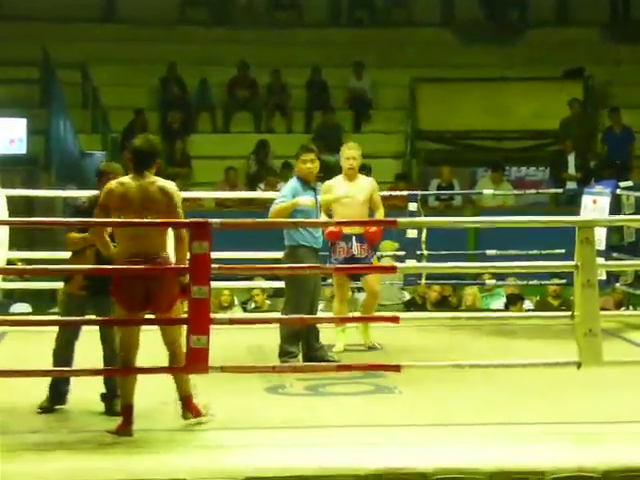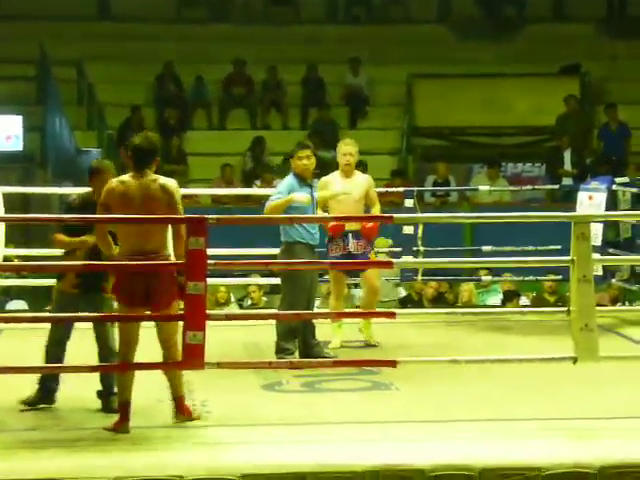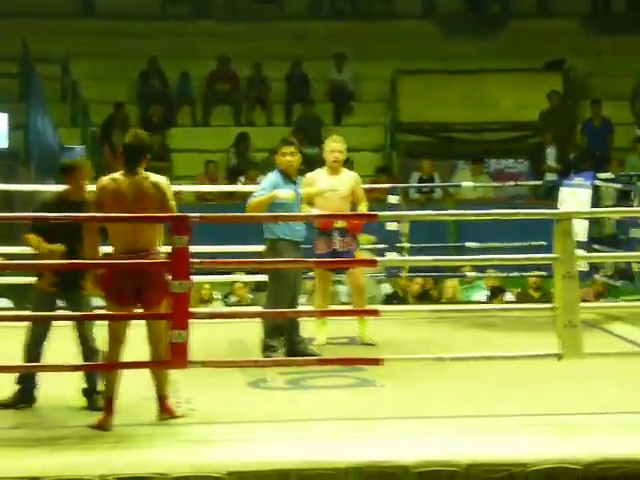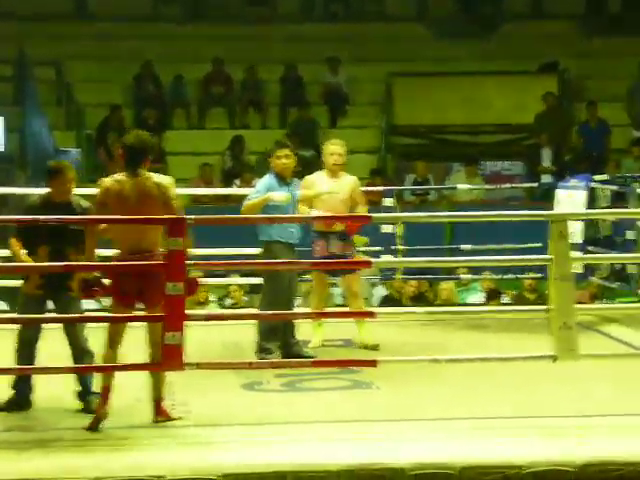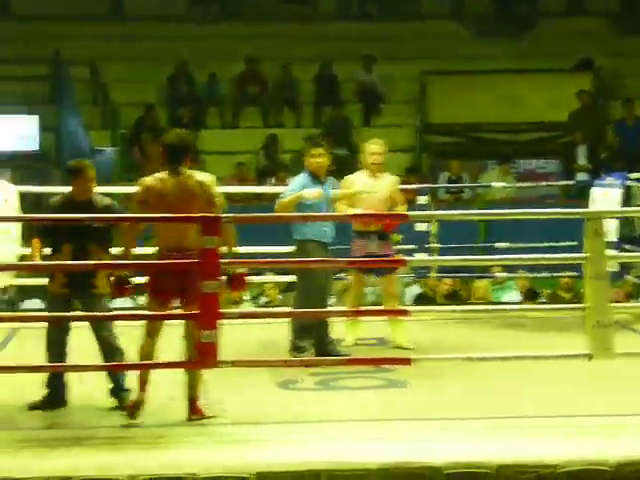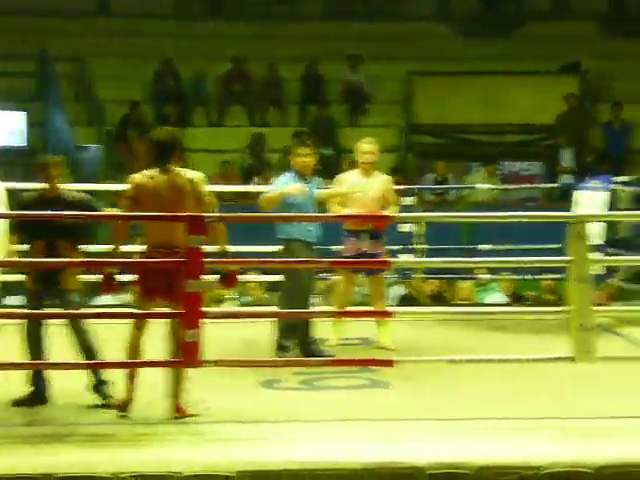
dt=0.1s
person 1, frame 1
left shoulder: (112, 189)
right shoulder: (166, 188)
left elbow: (96, 232)
right elbow: (180, 234)
right wrist: (181, 270)
left hip: (127, 273)
right hip: (160, 270)
left knee: (127, 350)
right knee: (174, 342)
left ankle: (127, 419)
right ankle: (187, 403)
person 1, frame 2
left shoulder: (113, 187)
right shoulder: (167, 186)
left elbow: (100, 233)
right elbow: (179, 232)
left wrist: (114, 258)
left hip: (129, 270)
right hip: (160, 268)
left knee: (127, 346)
right knee: (169, 343)
left ankle: (123, 416)
right ankle: (179, 405)
person 1, frame 3
left shoulder: (105, 185)
right shoulder: (159, 184)
left elbow: (93, 231)
left hip: (120, 267)
right hip: (151, 265)
left knee: (115, 342)
right knee: (159, 340)
left ankle: (108, 409)
right ankle: (163, 404)
person 1, frame 4
left shoulder: (107, 186)
right shoulder: (163, 184)
left hip: (124, 266)
right hip: (154, 265)
left knee: (113, 340)
right knee: (158, 341)
left ankle: (103, 402)
right ankle: (159, 407)
person 1, frame 5
left shoulder: (148, 185)
right shoulder: (204, 182)
left elbow: (132, 229)
right elbow: (223, 224)
left hip: (164, 263)
left knee: (152, 331)
right knee: (194, 337)
left ankle: (141, 391)
right ankle: (193, 404)
person 1, frame 6
left shoulder: (138, 182)
right shoulder: (194, 180)
left elbow: (122, 225)
right elbow: (214, 221)
left hip: (152, 259)
right hip: (182, 261)
left knee: (139, 326)
right knee: (180, 335)
left ankle: (130, 387)
right ankle: (176, 402)
person 2, frame 1
right shoulder: (84, 207)
right elbow: (70, 240)
right wrist: (92, 236)
left hip: (109, 286)
right hip: (78, 284)
left knee: (111, 344)
right knee: (64, 339)
left ankle: (112, 396)
right ankle: (57, 391)
person 2, frame 2
right shoulder: (75, 205)
right elbow: (57, 239)
right wrist: (79, 241)
left hip: (102, 284)
right hip: (71, 282)
left knee: (106, 340)
right knee: (57, 337)
left ankle: (109, 393)
right ankle: (46, 390)
person 2, frame 3
right shoulder: (49, 204)
right elbow: (29, 237)
right wrist: (45, 248)
left hip: (80, 281)
right hip: (48, 280)
left knee: (87, 338)
right knee: (36, 336)
left ankle: (93, 391)
right ankle: (25, 390)
person 2, frame 4
left shoulder: (83, 209)
right shoulder: (34, 207)
left elbow: (95, 239)
right wrist: (20, 256)
left hip: (68, 284)
right hip: (35, 284)
left knee: (78, 340)
right knee: (26, 340)
left ankle: (88, 393)
right ankle: (21, 395)
person 2, frame 5
left shoulder: (106, 207)
right shoulder: (56, 206)
right elbow: (39, 237)
right wrist: (36, 257)
left hip: (94, 282)
right hip: (61, 281)
left knee: (107, 337)
right knee: (55, 338)
left ankle: (120, 390)
right ankle: (55, 392)
person 2, frame 6
left shoulder: (78, 201)
right shoulder: (28, 202)
right elbow: (19, 233)
left hip: (66, 277)
right hip: (37, 277)
left knee: (79, 330)
right knee: (33, 333)
left ankle: (100, 384)
right ankle: (38, 389)
person 3, frame 1
left shoulder: (313, 188)
right shoulder: (292, 187)
right elbow: (273, 214)
right wrist: (295, 202)
left hip: (312, 253)
right hip: (298, 253)
left knee: (311, 307)
right knee: (296, 307)
left ankle: (313, 350)
right ankle: (288, 354)
person 3, frame 2
left shoulder: (310, 185)
right shoulder: (289, 184)
right elbow: (268, 210)
right wrist: (290, 199)
left hip: (309, 249)
right hip: (294, 249)
left knee: (308, 303)
right knee: (292, 303)
left ankle: (309, 347)
right ankle: (285, 351)
person 3, frame 3
left shoulder: (296, 181)
right shoulder: (272, 180)
right elbow: (251, 207)
right wrist: (274, 195)
left hip: (295, 246)
right hip: (279, 246)
left knee: (292, 300)
right knee: (278, 300)
left ankle: (294, 343)
right ankle: (271, 348)
person 3, frame 4
left shoulder: (293, 184)
right shoulder: (267, 183)
right elbow: (245, 210)
right wrist: (267, 197)
left hip: (290, 248)
right hip: (274, 248)
left knee: (287, 302)
right knee: (273, 302)
left ankle: (289, 346)
right ankle: (266, 350)
person 3, frame 5
left shoulder: (327, 182)
right shoulder: (300, 182)
right elbow: (280, 207)
left wrist: (353, 191)
right wrist: (301, 194)
left hip: (324, 247)
right hip: (308, 247)
left knee: (321, 299)
right knee: (307, 300)
left ankle: (323, 344)
right ankle: (300, 347)
person 3, frame 6
left shoulder: (313, 182)
right shoulder: (286, 180)
right elbow: (264, 203)
left wrist: (337, 192)
right wrist: (285, 191)
left hip: (309, 245)
right hip: (293, 246)
left knee: (304, 299)
right knee: (292, 299)
left ankle: (306, 344)
right ankle: (285, 347)
person 4, frame 1
left shoulder: (370, 183)
right shoulder: (330, 186)
left elbow: (379, 209)
right elbow: (321, 212)
left wrist: (378, 225)
right wrist: (327, 226)
left hip: (364, 241)
right hip: (340, 242)
left knee: (374, 290)
right knee: (341, 293)
left ankle: (364, 327)
right ankle: (341, 336)
person 4, frame 2
left shoulder: (366, 180)
right shoulder: (326, 182)
left elbow: (375, 205)
right elbow: (317, 208)
left wrist: (374, 221)
right wrist: (326, 221)
left hip: (361, 237)
right hip: (337, 239)
left knee: (374, 285)
right knee: (337, 290)
left ankle: (366, 325)
right ankle: (337, 333)
person 4, frame 3
left shoulder: (353, 177)
right shoulder: (312, 178)
left elbow: (362, 202)
left wrist: (359, 217)
right wrist: (315, 214)
left hip: (346, 234)
right hip: (323, 235)
left knee: (359, 284)
right knee: (323, 287)
left ankle: (362, 329)
right ankle: (322, 329)
person 4, frame 4
left shoulder: (352, 181)
right shoulder: (311, 180)
left elbow: (361, 206)
right elbow: (300, 207)
right wrist: (316, 214)
left hip: (344, 238)
right hip: (321, 238)
left knee: (354, 289)
right knee: (319, 289)
left ankle: (362, 334)
right ankle: (317, 332)
person 4, frame 5
left shoulder: (392, 181)
right shoulder: (352, 180)
left elbow: (401, 206)
right elbow: (340, 207)
right wrist: (357, 212)
left hip: (383, 238)
right hip: (360, 237)
left knee: (391, 290)
right knee: (356, 288)
left ankle: (397, 333)
right ankle: (352, 330)
person 4, frame 6
left shoulder: (385, 180)
right shoulder: (344, 179)
left elbow: (393, 205)
right elbow: (333, 206)
left wrist: (387, 215)
right wrist: (350, 212)
left hip: (375, 237)
right hip: (352, 236)
left knee: (378, 289)
right knee: (346, 287)
left ankle: (383, 334)
right ankle: (336, 328)
